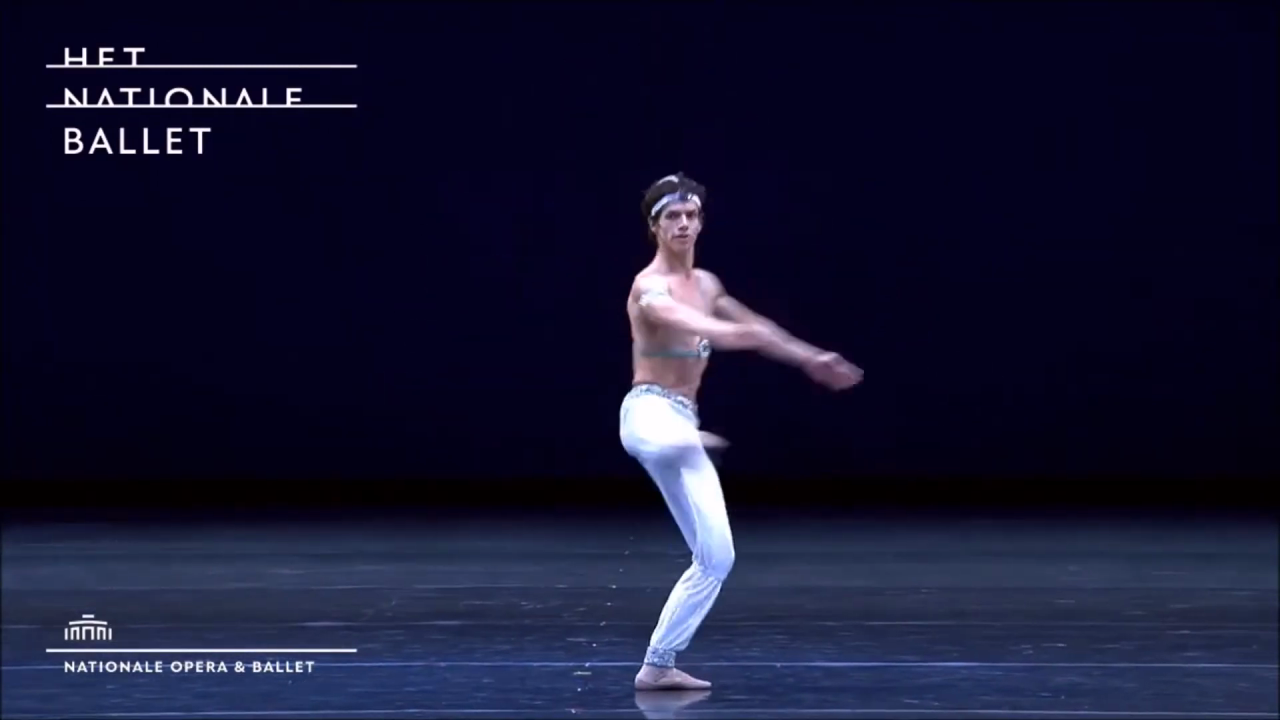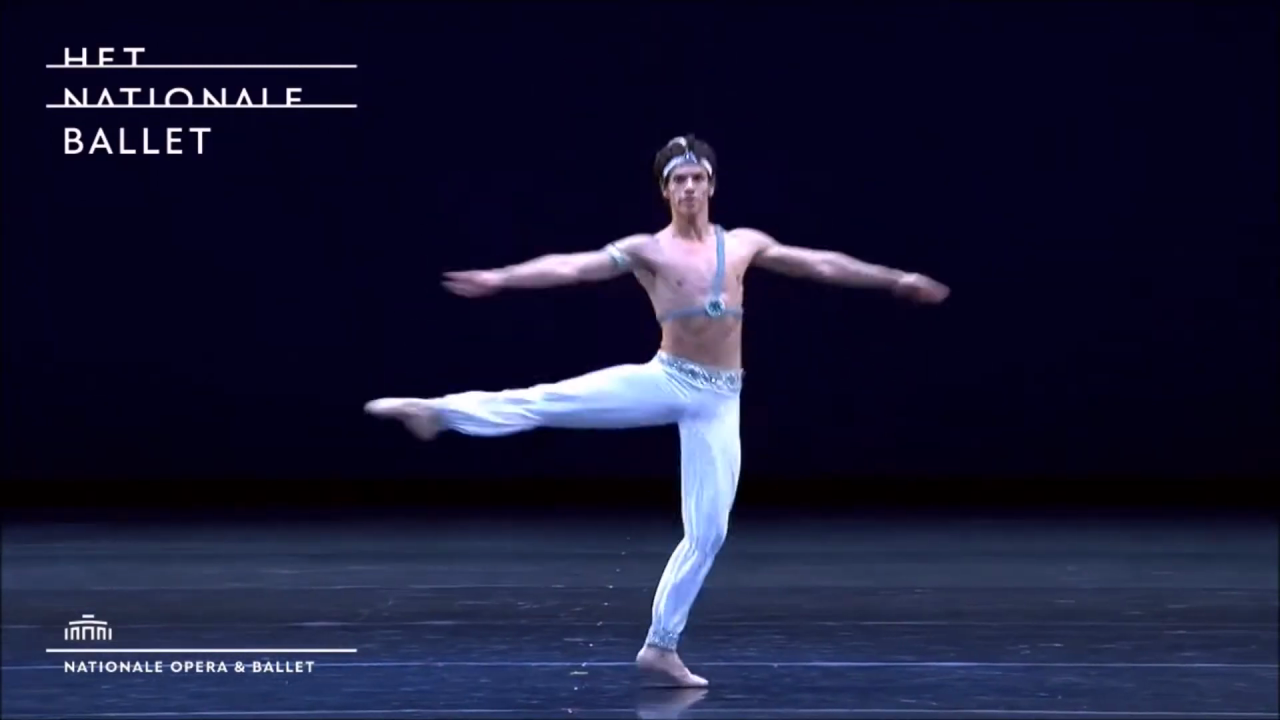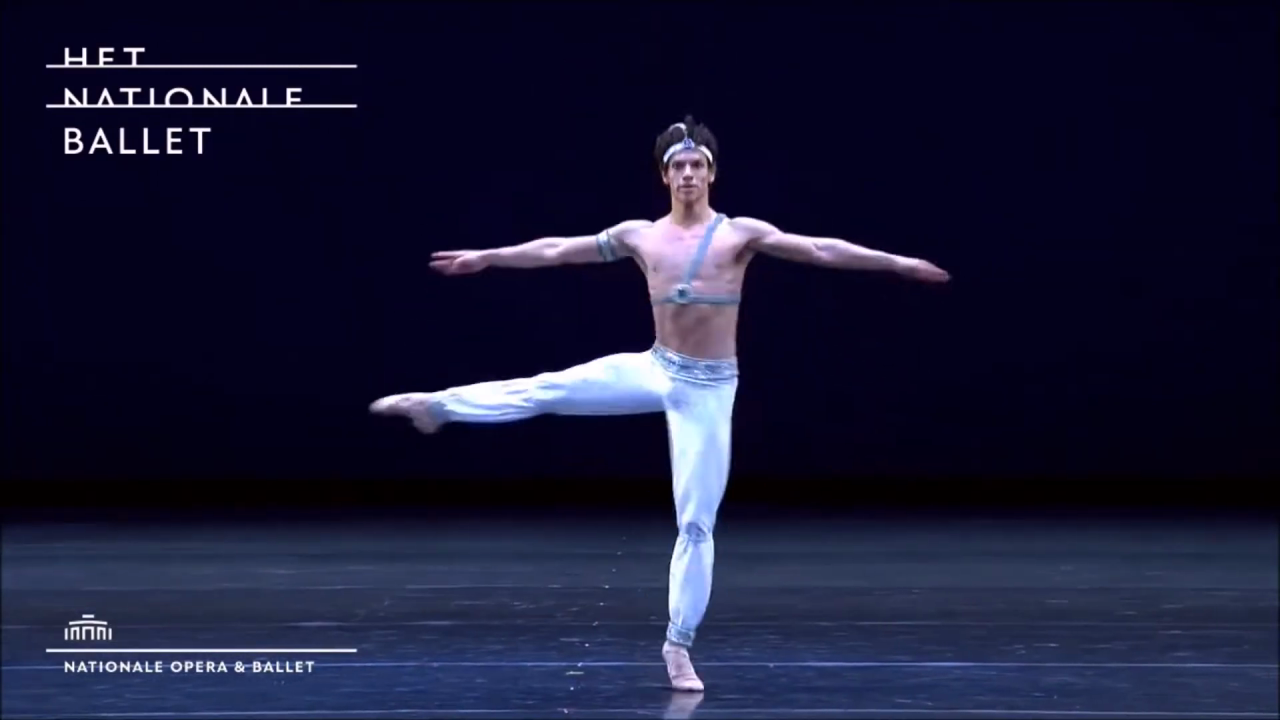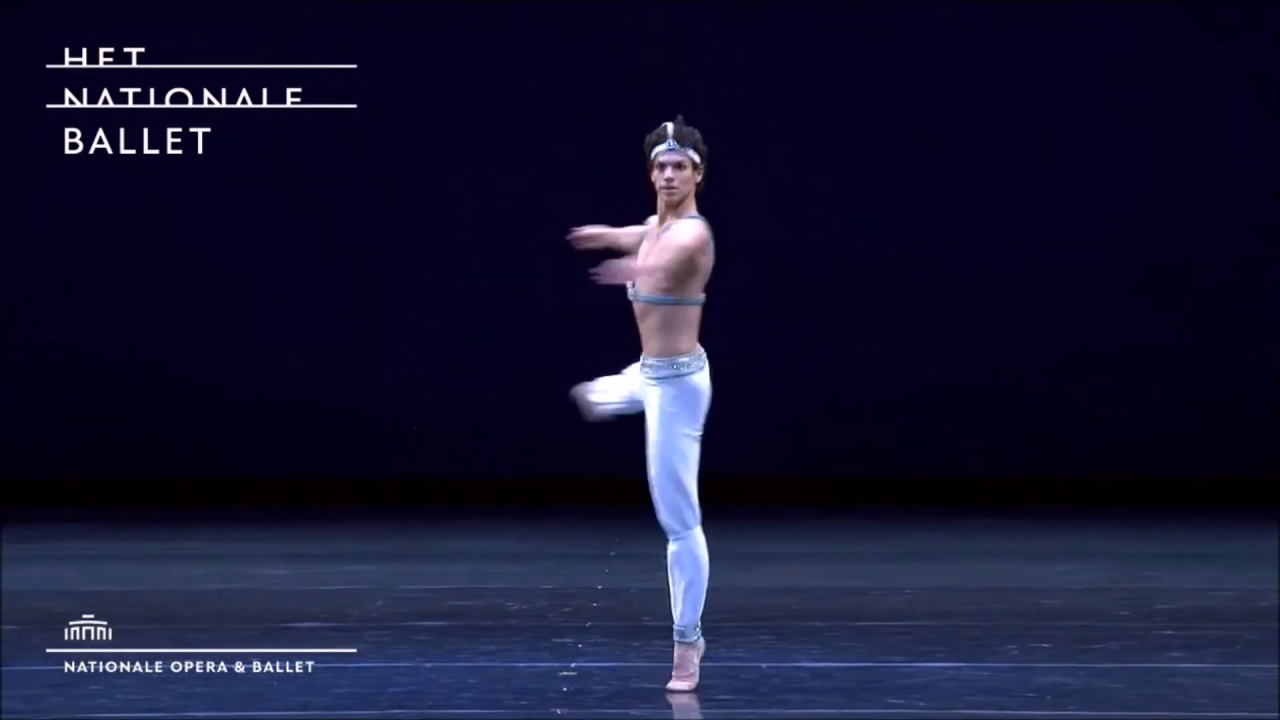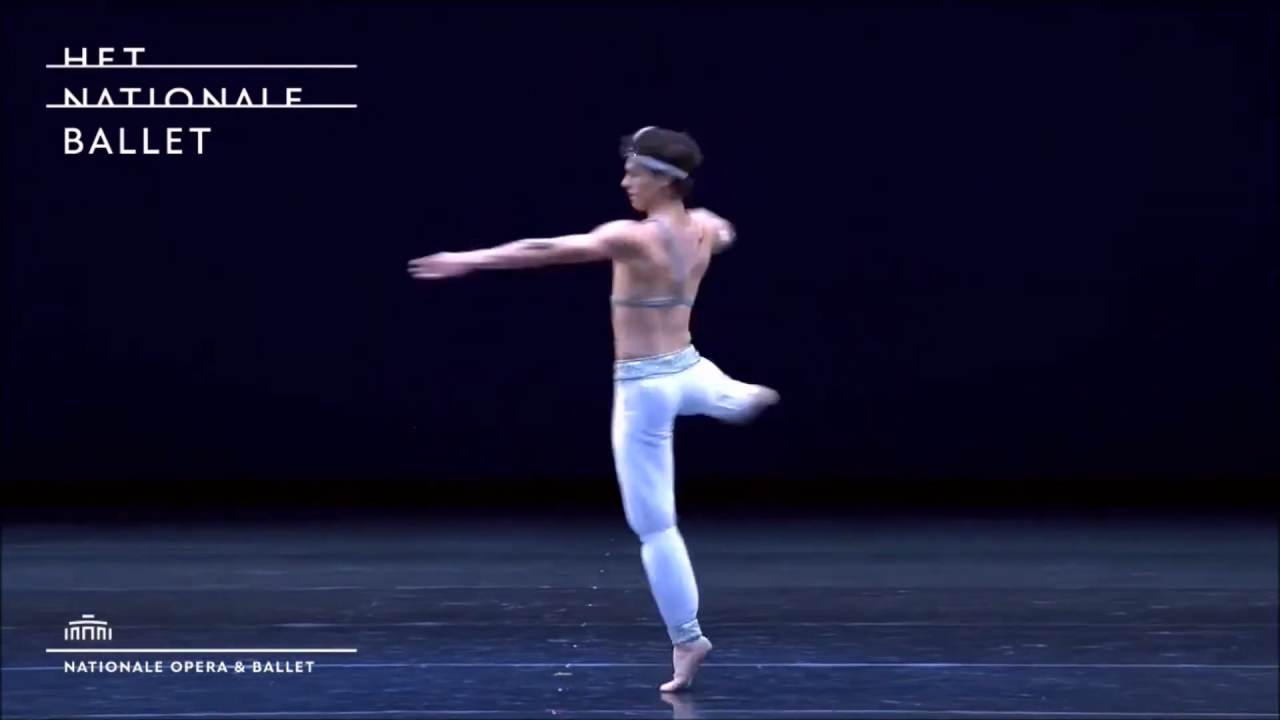
dt=0.1s
person 1, frame 1
left shoulder: (704, 283)
right shoulder: (650, 289)
left elbow: (755, 327)
right elbow: (686, 326)
left wrist: (812, 359)
right wrist: (724, 335)
left hip: (677, 415)
right hip: (652, 416)
left knee: (717, 559)
left ankle: (658, 665)
person 1, frame 2
left shoulder: (745, 243)
right shoulder: (644, 249)
left elbow: (819, 262)
right elbow: (568, 266)
left wrist: (899, 279)
right wrist: (493, 277)
left hip: (718, 400)
right hip: (663, 381)
left knee: (707, 534)
right knee: (543, 401)
left ankle: (661, 646)
right ankle: (434, 411)
person 1, frame 3
left shoulder: (742, 232)
right shoulder: (638, 235)
left elbow: (818, 247)
right elbow: (560, 248)
left wrist: (899, 261)
right wrist: (485, 256)
left hip: (710, 389)
right hip: (656, 371)
left knee: (696, 525)
right knee: (542, 390)
left ankle: (679, 645)
right ankle: (436, 405)
person 1, frame 4
left shoulder: (691, 232)
right shoulder: (653, 226)
left elbow: (663, 259)
right elbow: (632, 240)
left wrist: (640, 264)
right wrist: (613, 235)
left hip: (674, 383)
right hip: (658, 371)
left knee: (681, 522)
left ankle: (687, 643)
right ankle: (604, 393)
person 1, frame 5
left shoulder: (633, 236)
right shoulder: (706, 227)
left elbow: (552, 251)
left wrist: (465, 260)
left hip: (644, 389)
right hip: (688, 371)
left knee: (654, 526)
left ankle: (686, 642)
right ankle: (740, 396)
